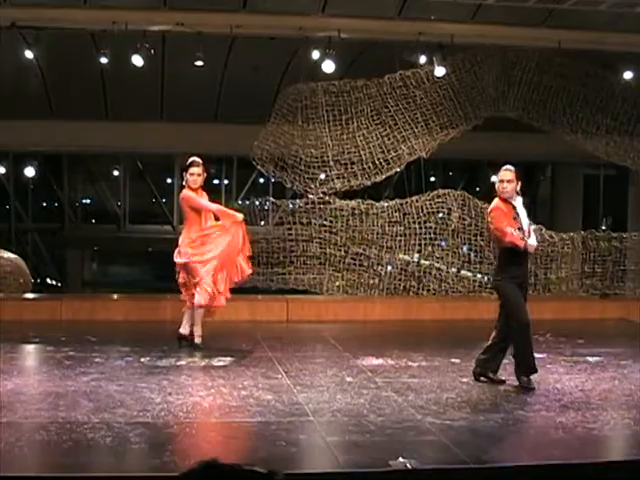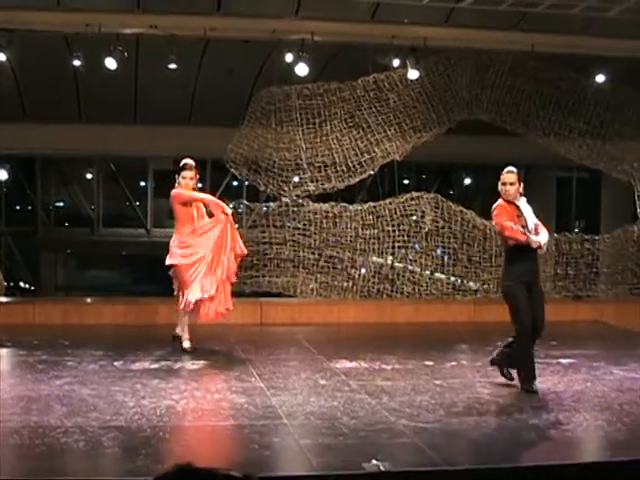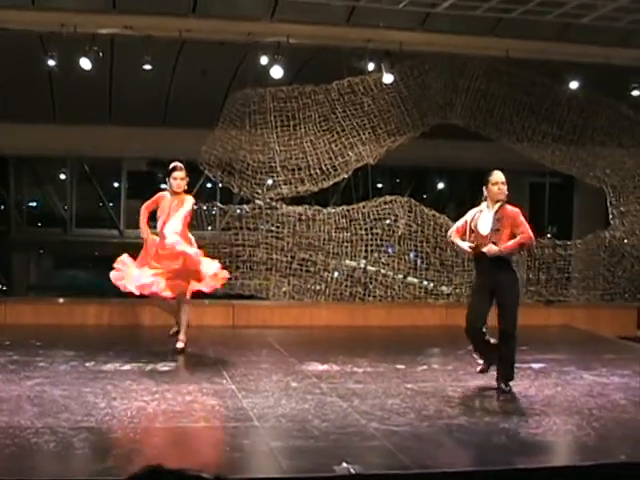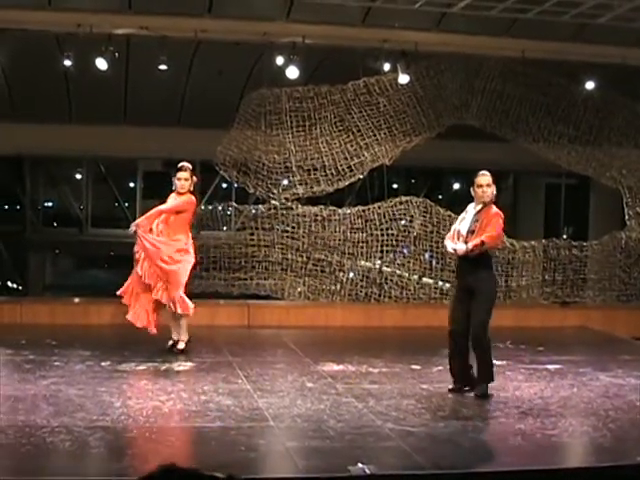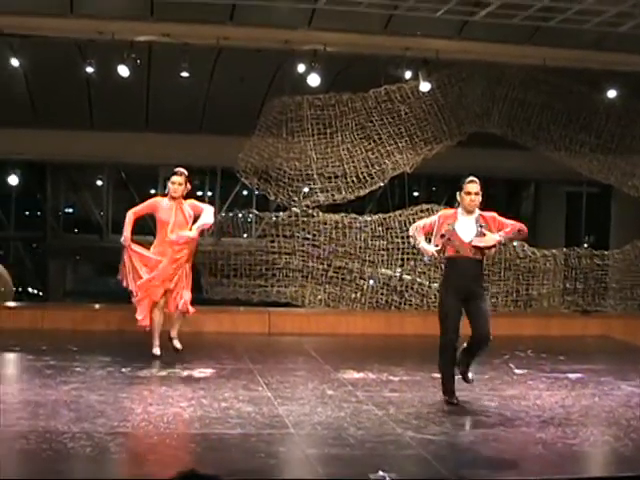
dt=0.7s
person 1, frame 1
left shoulder: (518, 205)
right shoulder: (497, 207)
left elbow: (528, 230)
right elbow: (504, 234)
left wrist: (532, 240)
right wrist: (525, 244)
left hip: (520, 274)
right hip: (506, 276)
left knee: (507, 325)
right knee: (521, 321)
left ankle: (485, 368)
right ankle: (524, 372)
person 1, frame 2
left shoulder: (525, 206)
right shoulder: (501, 207)
left elbow: (539, 228)
right elbow: (506, 230)
left wrist: (543, 237)
right wrist: (531, 240)
left hip: (532, 275)
right hip: (514, 276)
left knee: (537, 325)
right knee: (525, 326)
left ankle: (504, 358)
right ankle: (527, 378)
person 1, frame 3
left shoulder: (512, 213)
right shoulder: (474, 214)
left elbow: (528, 238)
right elbow: (454, 231)
left wrist: (501, 248)
right wrist: (461, 243)
left hip: (505, 276)
right hip: (482, 277)
left knee: (507, 329)
right knee: (472, 326)
left ankle: (504, 378)
right ankle: (490, 354)
person 1, frame 4
left shoulder: (494, 215)
right shoulder: (466, 213)
left elbow: (493, 239)
right elbow: (451, 236)
left wrist: (467, 248)
right wrist: (452, 246)
left hip: (483, 279)
right hip: (463, 279)
left knee: (478, 331)
right knee: (455, 332)
left ankle: (483, 381)
right ankle: (462, 379)
person 1, frame 5
left shoulder: (489, 219)
right shoulder: (445, 217)
left elbow: (521, 230)
right elbow: (416, 228)
left wrist: (497, 237)
right wrist: (423, 244)
left hip: (475, 286)
right hip: (451, 285)
left knee: (482, 335)
right knee: (449, 338)
left ankle: (463, 361)
right ankle: (448, 391)
person 2, frame 1
left shoulder: (202, 194)
right shoulder: (186, 195)
left elbow: (209, 218)
right elbow: (211, 208)
left wrist: (230, 221)
right wrist: (234, 215)
left hip: (204, 246)
right hip: (191, 246)
left knee: (196, 291)
right knee: (204, 287)
left ankle: (184, 330)
right ankle: (196, 331)
person 2, frame 2
left shoulder: (199, 200)
right shoulder: (176, 194)
left elbow: (206, 222)
right elbow: (200, 196)
left wrist: (220, 215)
right wrist: (222, 206)
left hip: (201, 249)
right hip: (182, 249)
left knee: (205, 289)
right knee: (189, 291)
left ankle: (180, 329)
right ankle: (185, 336)
person 2, frame 3
left shoulder: (188, 200)
right shoulder: (162, 196)
left elbow: (184, 212)
right elbow: (145, 208)
left wrist: (173, 229)
right wrist: (145, 229)
left hip: (181, 251)
right hip: (162, 250)
left knee: (181, 294)
right knee: (157, 290)
left ankle: (182, 338)
right ankle: (179, 323)
person 2, frame 4
left shoulder: (189, 200)
right shoulder: (172, 197)
left elbow: (161, 209)
right elbow: (161, 216)
left wrist: (139, 222)
right wrist: (153, 229)
left hip: (180, 250)
right hip: (164, 249)
left knee: (174, 292)
right knee: (161, 292)
left ankle: (183, 337)
right ankle: (176, 333)
person 2, frame 5
left shoulder: (190, 205)
right shoulder: (157, 202)
left elbow: (208, 209)
right elbow: (132, 213)
left wrist: (199, 225)
right wrist: (127, 233)
left hip: (180, 256)
right hip: (158, 255)
left knee: (181, 297)
right knee: (156, 299)
left ankle: (174, 334)
right ankle: (156, 344)
